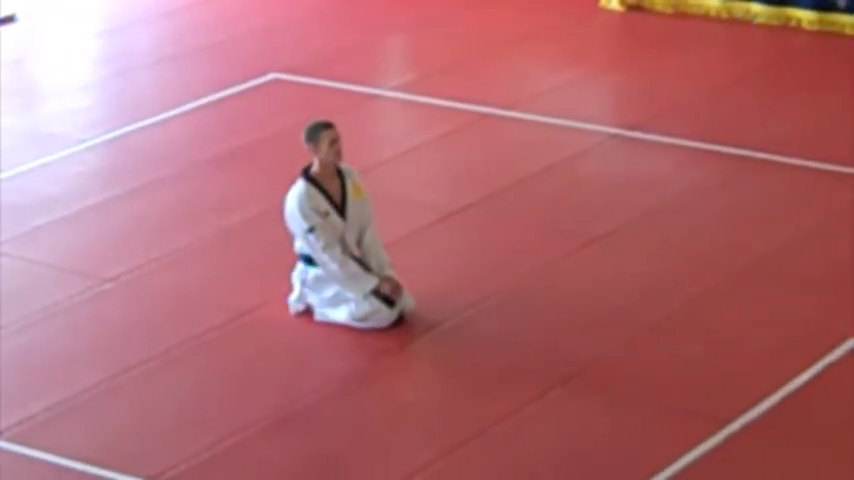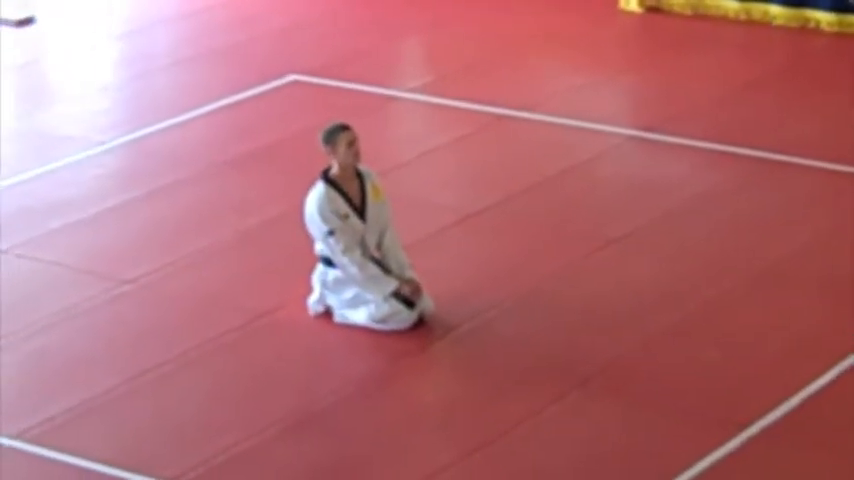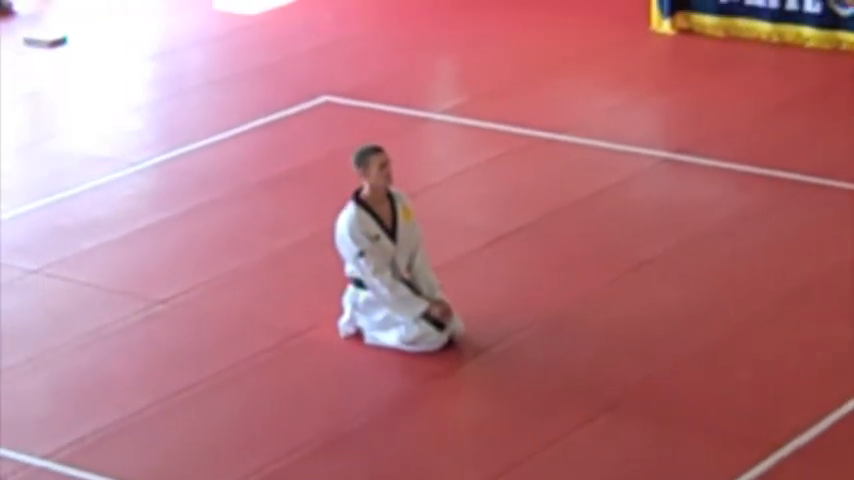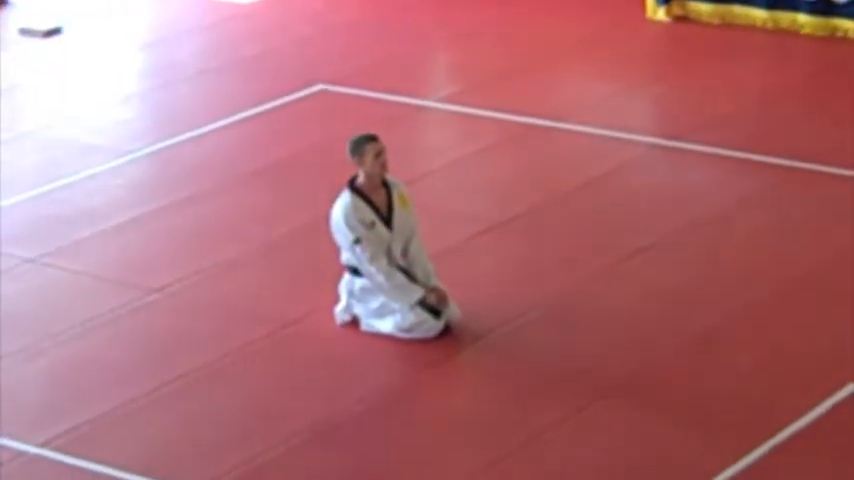
dt=0.4s
person 1, frame 1
left shoulder: (349, 176)
right shoulder: (301, 199)
left elbow: (367, 230)
right elbow: (327, 255)
left wrist: (384, 273)
right wrist: (375, 284)
left hip: (351, 262)
right hip: (323, 274)
left knee: (403, 304)
right knee: (384, 313)
right ankle: (314, 301)
person 1, frame 2
left shoulder: (368, 178)
right shoulder: (321, 201)
left elbow: (386, 232)
right elbow: (346, 257)
left wrist: (405, 274)
right wrist: (395, 286)
left hip: (372, 263)
right hip: (344, 275)
left knee: (423, 306)
right knee: (404, 315)
right ankle: (334, 302)
person 1, frame 3
left shoulder: (399, 201)
right shoulder: (351, 222)
left elbow: (417, 254)
right elbow: (377, 278)
left wrist: (434, 296)
right wrist: (425, 308)
left hip: (403, 284)
right hip: (374, 297)
left knee: (453, 328)
right knee: (433, 337)
right ankle: (363, 322)
person 1, frame 4
left shoulder: (395, 188)
right shoulder: (347, 210)
left elbow: (412, 241)
right elbow: (373, 266)
left wrist: (430, 283)
right wrist: (421, 295)
left hip: (400, 271)
right hip: (369, 284)
left knee: (449, 314)
right knee: (429, 324)
right ankle: (359, 309)
